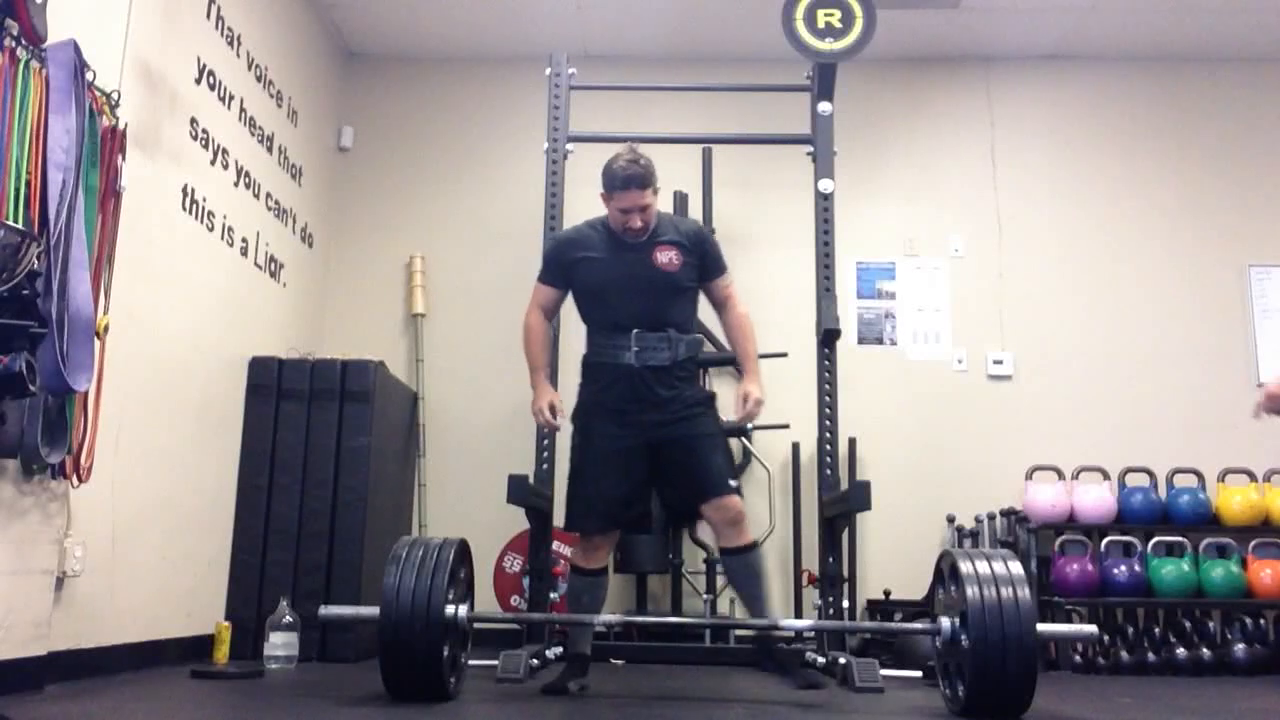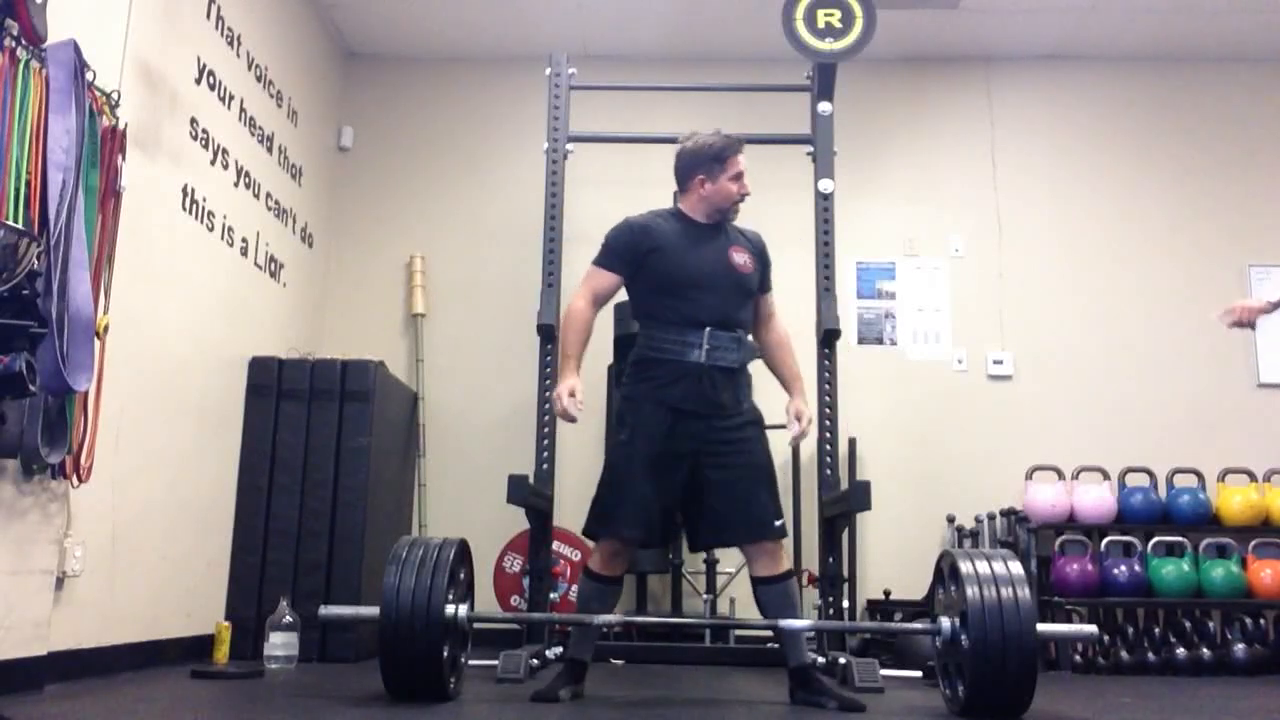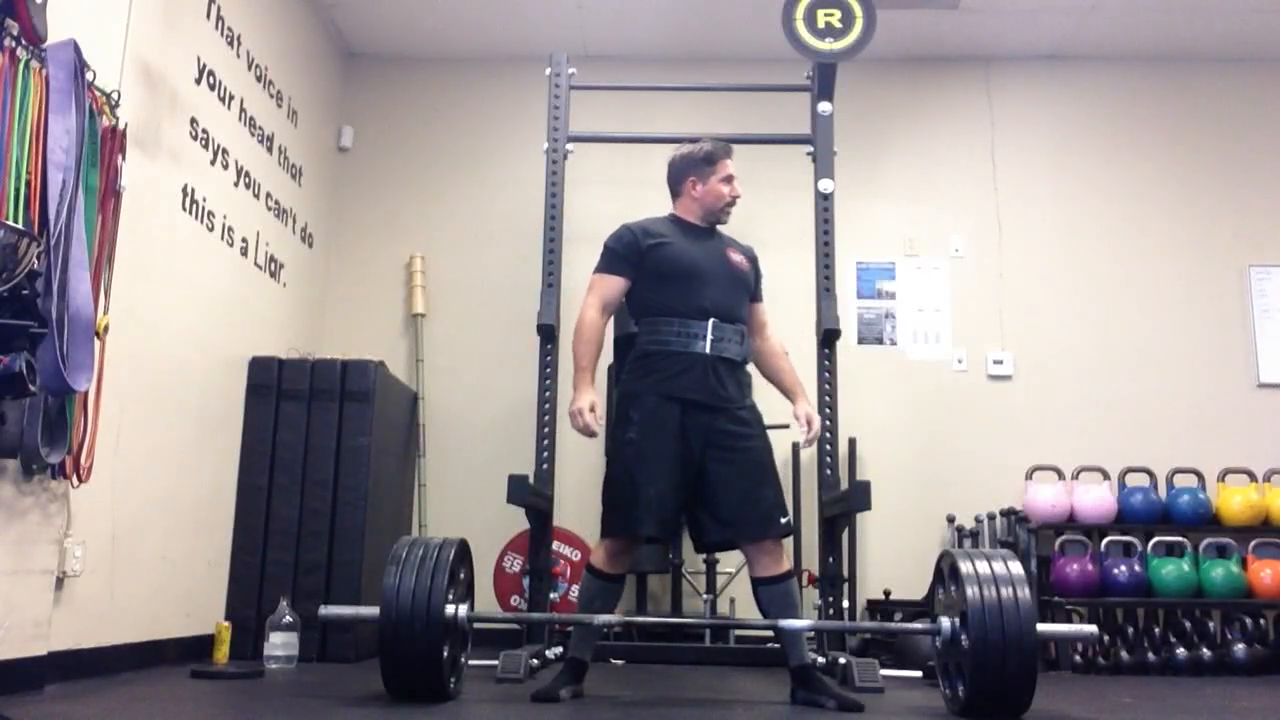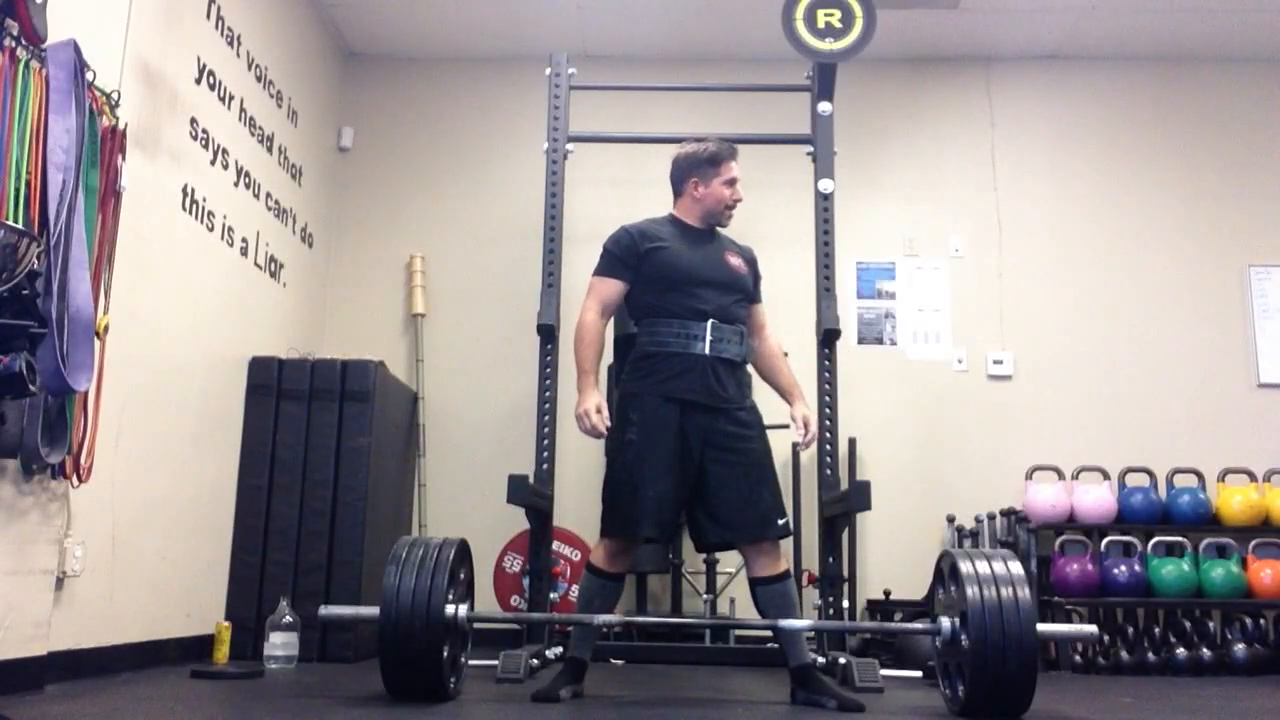
dt=1s
person 1, frame 1
left shoulder: (691, 238)
right shoulder: (572, 246)
left elbow: (729, 305)
right elbow: (538, 313)
left wrist: (750, 374)
right wrist: (542, 384)
left hip: (681, 398)
right hip: (608, 407)
left knee: (726, 510)
right knee: (594, 534)
left ankle: (770, 643)
right ankle: (576, 660)
person 1, frame 2
left shoulder: (749, 246)
right shoulder: (640, 234)
left elbow: (768, 326)
right elbow: (586, 301)
left wrist: (796, 392)
right wrist: (568, 374)
left hip: (729, 411)
right hip: (655, 408)
left knee: (765, 540)
right knee: (616, 539)
left ankle: (802, 675)
right ankle: (574, 668)
person 1, frame 3
left shoulder: (741, 255)
right shoulder: (639, 237)
left elbow: (761, 336)
right elbow: (595, 309)
left wrist: (799, 397)
right wrist: (584, 385)
left hip: (730, 409)
right hip: (655, 405)
left knee: (765, 538)
right knee: (621, 536)
left ankle: (804, 674)
right ankle: (574, 667)
person 1, frame 4
left shoulder: (741, 257)
right shoulder: (637, 240)
left elbow: (759, 337)
right elbow: (595, 313)
left wrist: (796, 397)
right wrist: (588, 389)
left hip: (730, 411)
right hip: (655, 407)
left knee: (763, 539)
right knee: (620, 536)
left ankle: (804, 673)
right ankle: (574, 666)
